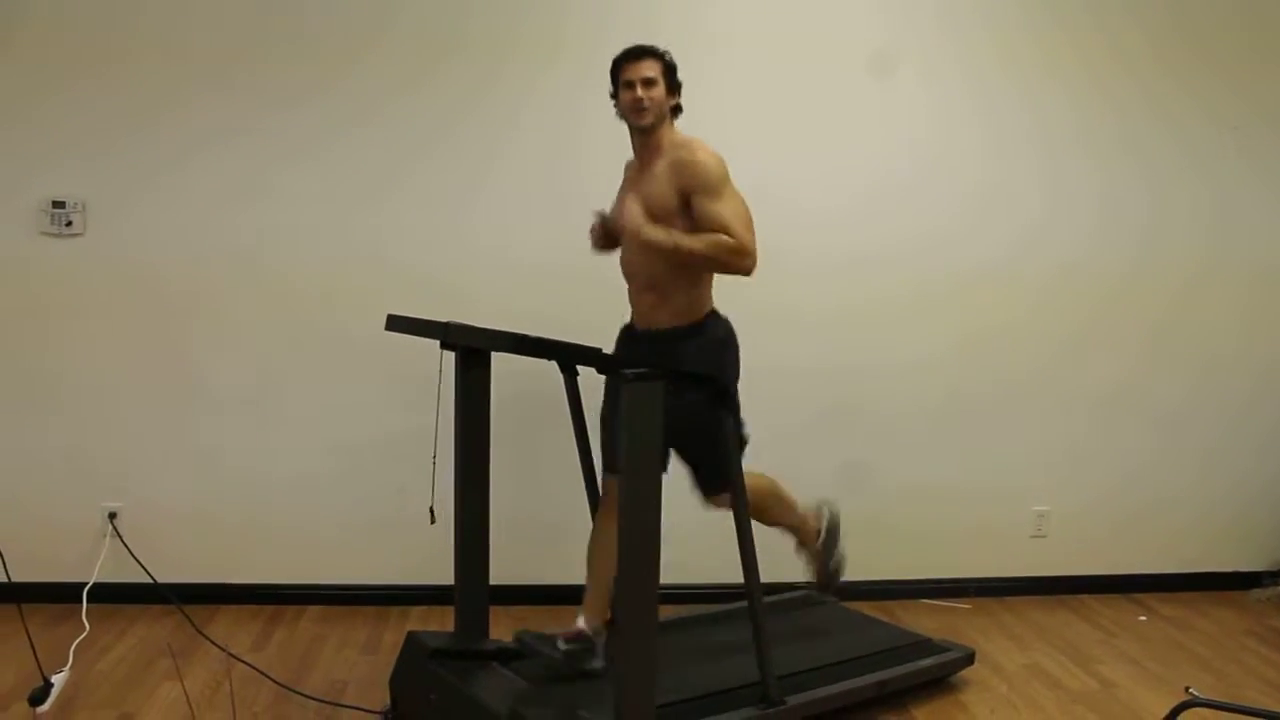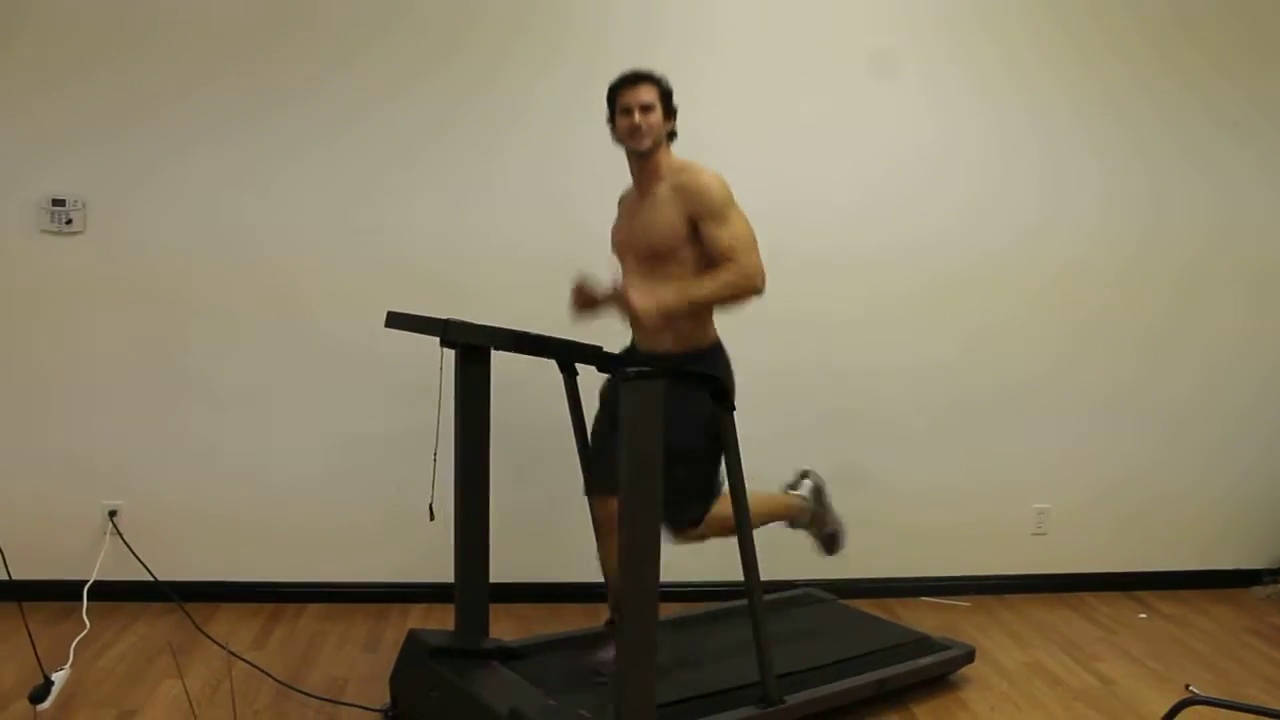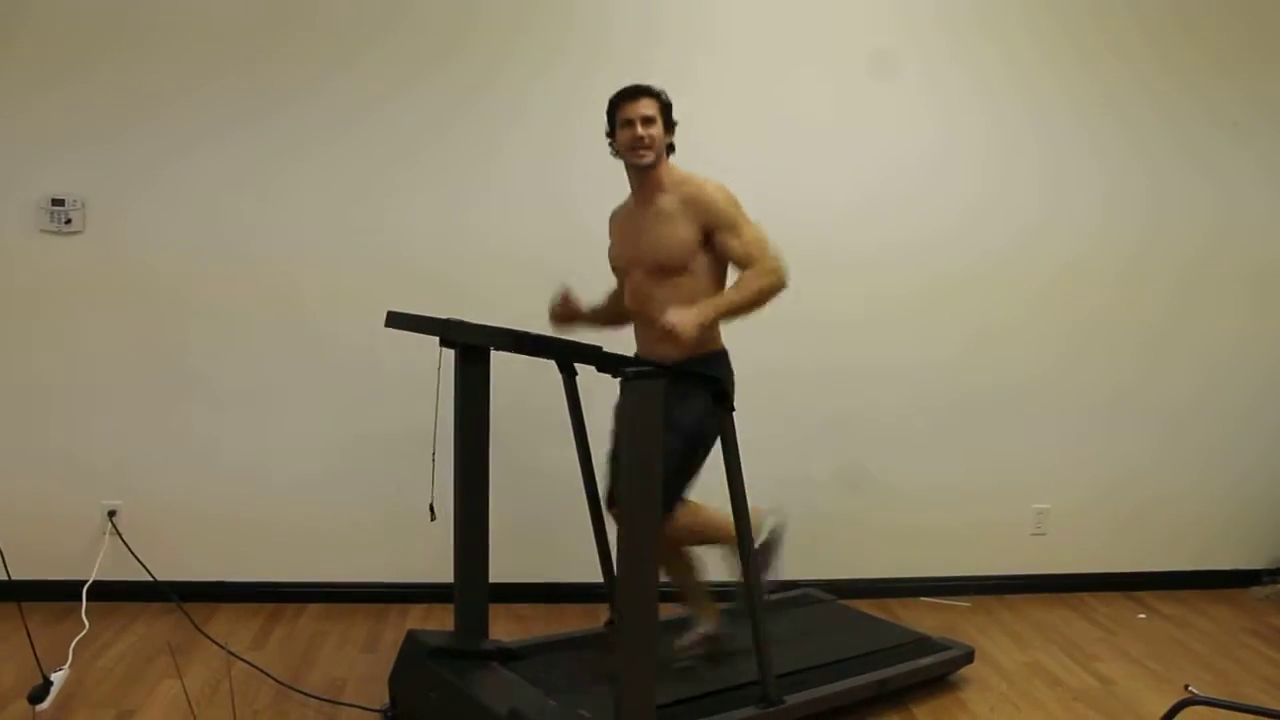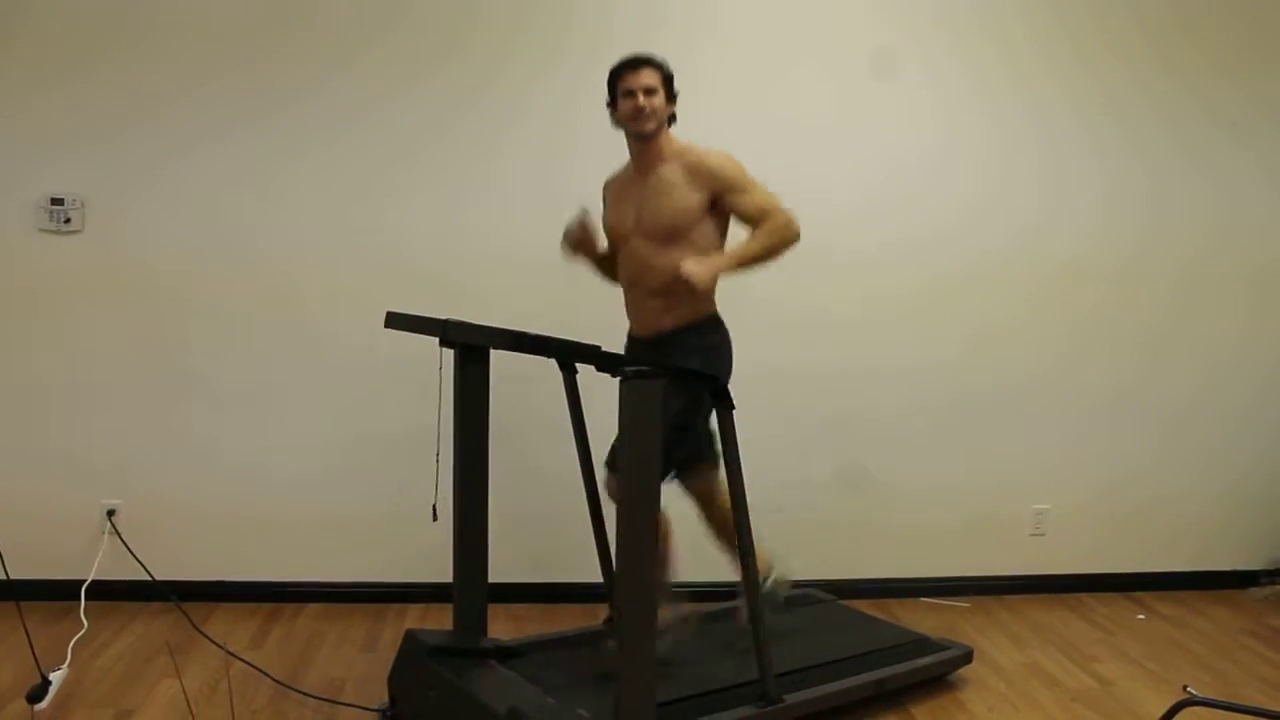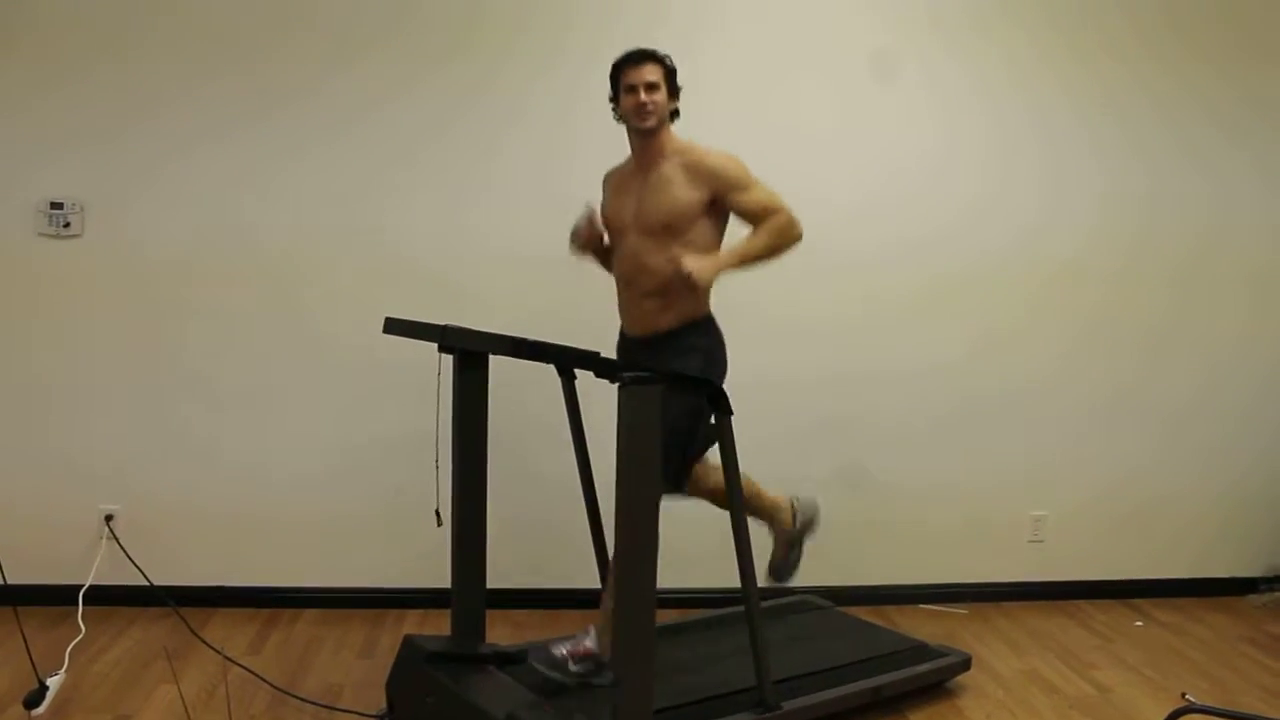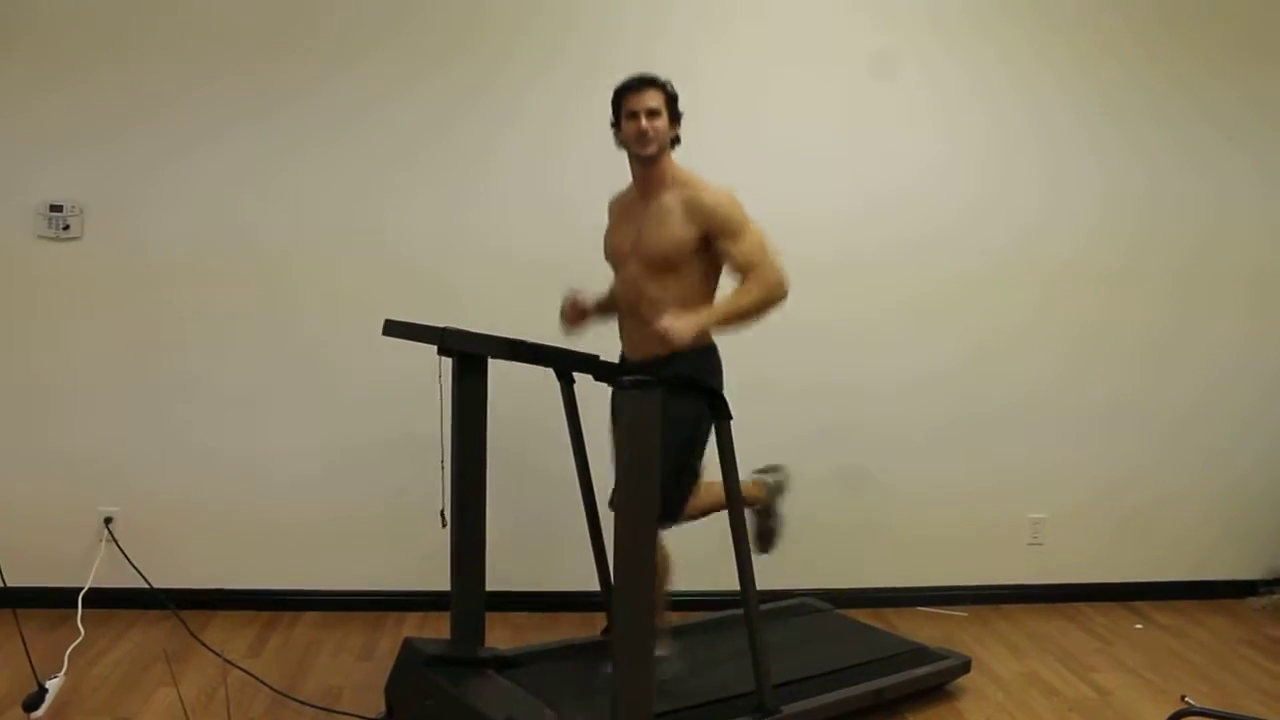
dt=0.1s
person 1, frame 1
left shoulder: (698, 162)
right shoulder: (632, 169)
left elbow: (741, 252)
left wrist: (649, 233)
right wrist: (617, 236)
left hip: (696, 347)
right hip: (638, 341)
left knee: (722, 487)
right knee: (615, 488)
left ankle: (815, 532)
right ankle: (590, 630)
person 1, frame 2
left shoulder: (701, 187)
right shoulder: (628, 203)
left elbow: (751, 275)
left wrist: (663, 298)
right wrist: (610, 295)
left hip: (695, 371)
right hip: (637, 365)
left knee: (689, 521)
right knee: (606, 508)
left ankle: (799, 502)
person 1, frame 3
left shoulder: (703, 199)
right shoulder: (620, 219)
left elbow: (771, 273)
left wrist: (702, 315)
right wrist: (584, 314)
left hip: (698, 377)
right knee: (652, 514)
left ankle: (750, 529)
right ankle: (708, 616)
person 1, frame 4
left shoulder: (708, 167)
right shoulder: (615, 186)
left elbow: (784, 227)
left wrist: (713, 264)
right wrist: (591, 250)
left hip: (696, 347)
right hip: (642, 350)
left knee: (623, 482)
right knee: (698, 480)
right ankle: (761, 576)
person 1, frame 5
left shoulder: (709, 168)
right shoulder: (614, 182)
left elbow: (787, 225)
left wrist: (716, 261)
right wrist: (593, 247)
left hip: (687, 353)
right hip: (634, 351)
right knee: (685, 472)
left ankle: (599, 645)
right ankle: (788, 517)
person 1, frame 6
left shoulder: (707, 201)
right shoulder: (619, 207)
left elbow: (772, 282)
left wrist: (698, 321)
right wrist: (593, 307)
left hip: (686, 375)
right hip: (633, 372)
right knee: (669, 499)
left ankle: (652, 643)
right ankle: (757, 488)
